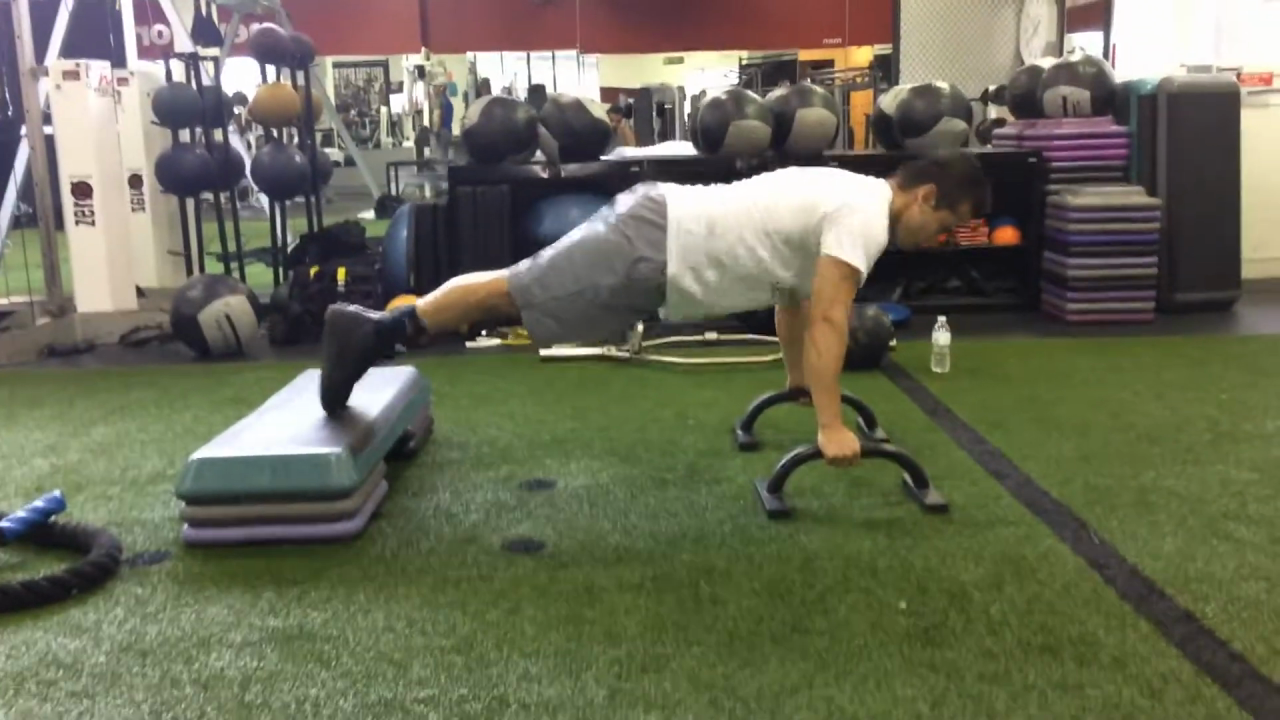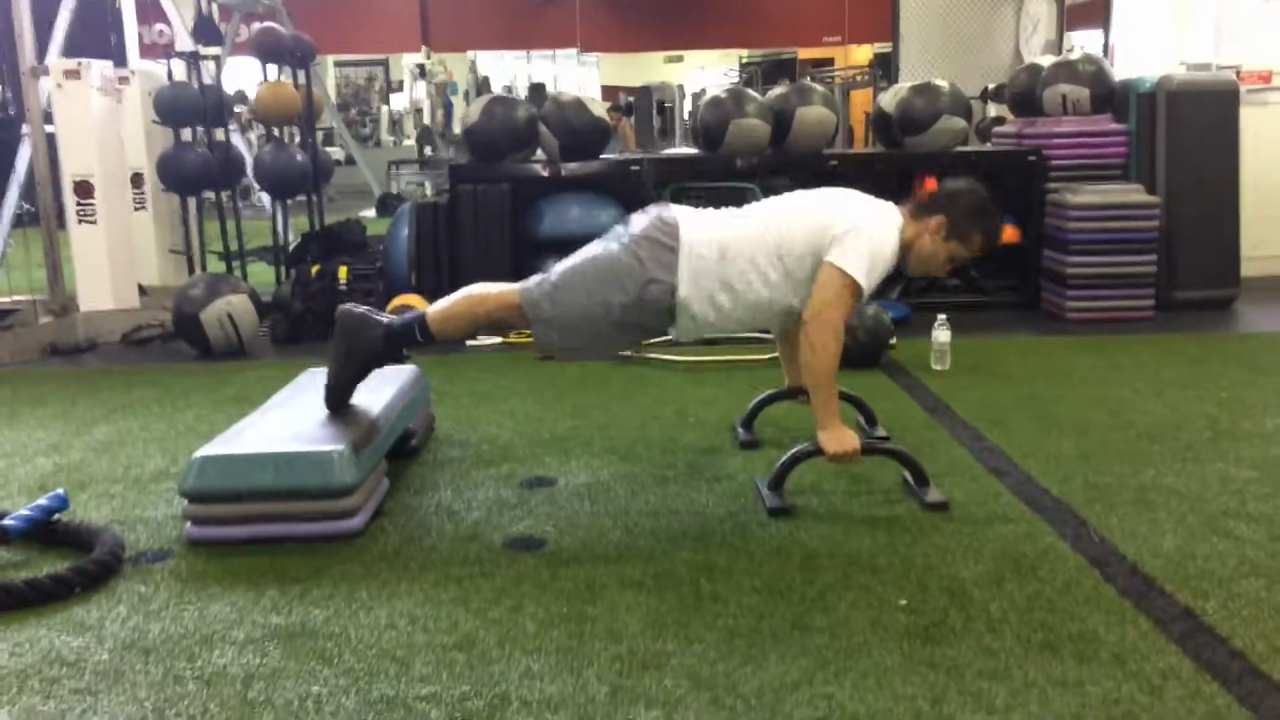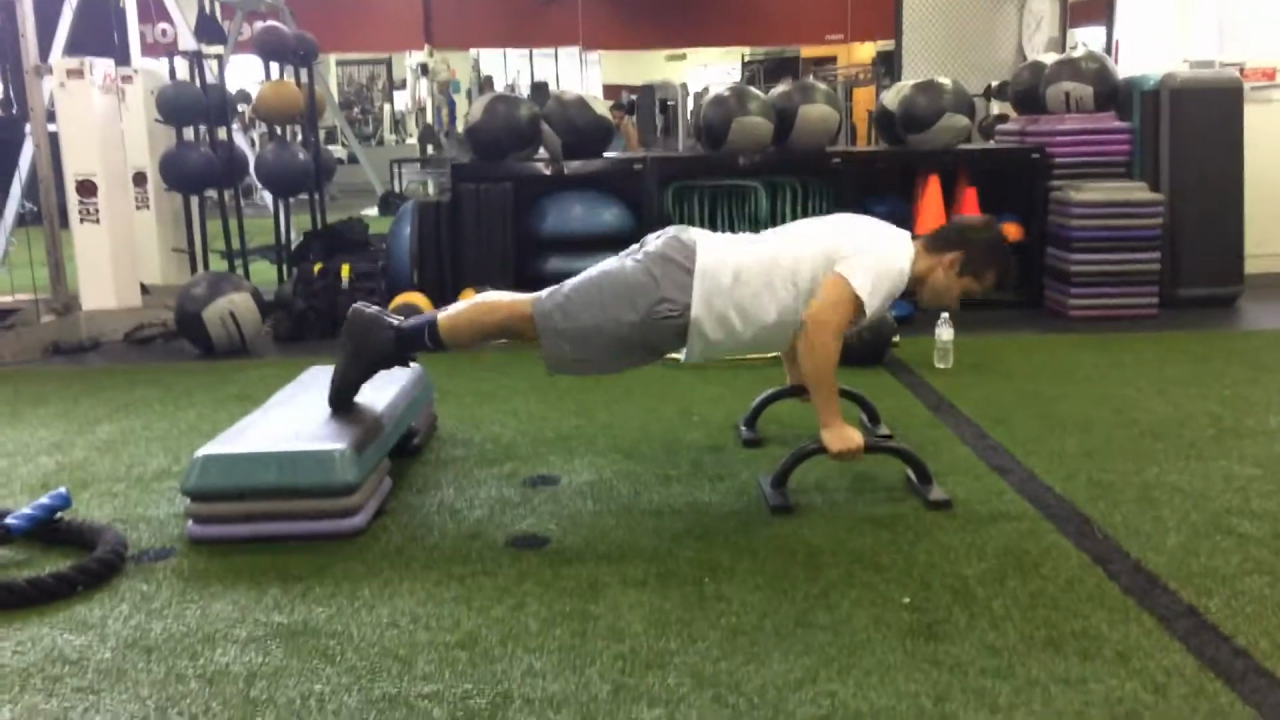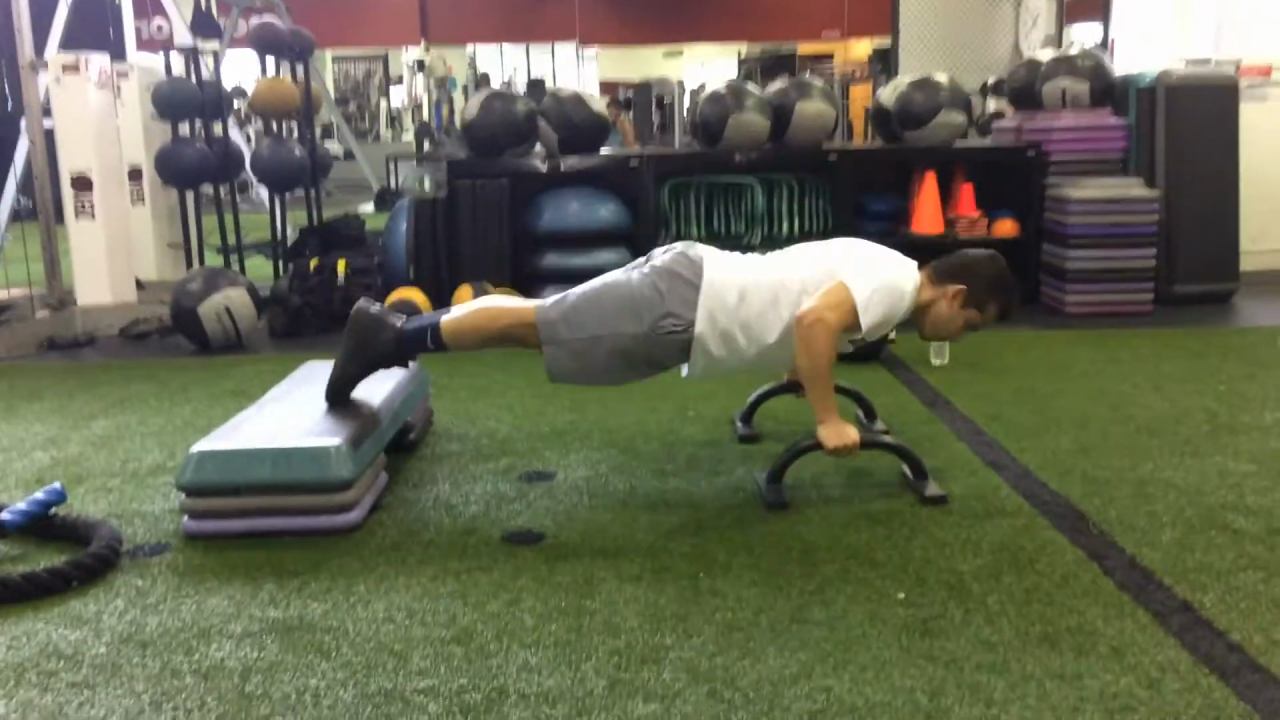
dt=0.1s
person 1, frame 1
left shoulder: (851, 198)
right shoulder: (866, 214)
left elbow: (796, 297)
right elbow: (828, 320)
left wrist: (797, 379)
right wrist: (831, 426)
left hip: (657, 227)
right hip: (653, 250)
left knee: (511, 289)
right knee: (511, 295)
left ankle: (377, 325)
right ankle: (371, 332)
person 1, frame 2
left shoulder: (865, 218)
right shoulder: (880, 236)
left elbow: (788, 279)
right elbow: (823, 323)
left wrist: (795, 378)
right wrist: (829, 423)
left hip: (671, 248)
right hip: (666, 272)
left knee: (524, 303)
right knee: (520, 306)
left ankle: (384, 327)
right ankle: (378, 335)
person 1, frame 3
left shoulder: (874, 239)
right shoulder: (890, 258)
right elbow: (822, 326)
left wrist: (801, 380)
right wrist: (832, 424)
left hip: (683, 264)
right hip: (679, 292)
left knee: (532, 311)
right knee: (531, 317)
left ankle: (393, 327)
right ankle: (390, 337)
person 1, frame 4
left shoulder: (883, 271)
right shoulder: (894, 288)
right elbow: (815, 321)
left wrist: (799, 375)
right wrist: (827, 418)
left hip: (691, 280)
right hip: (684, 306)
left knee: (537, 318)
right knee: (533, 322)
left ankle: (396, 326)
right ankle: (389, 335)
